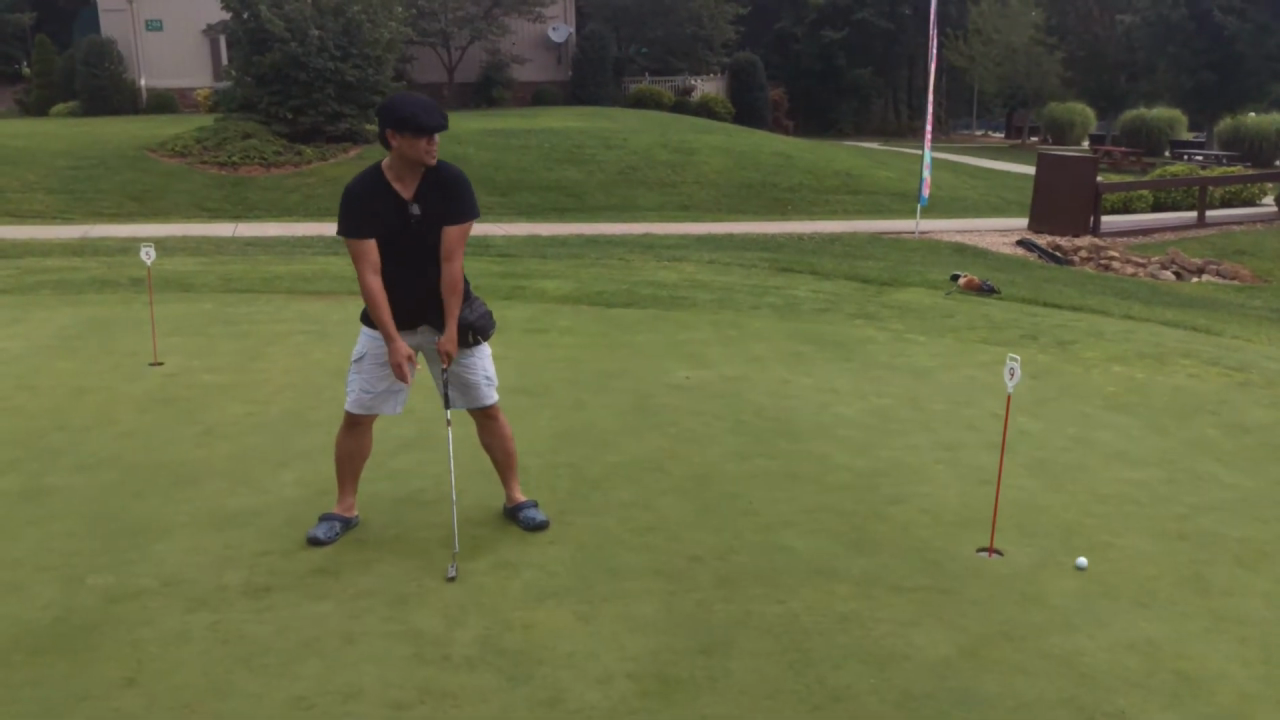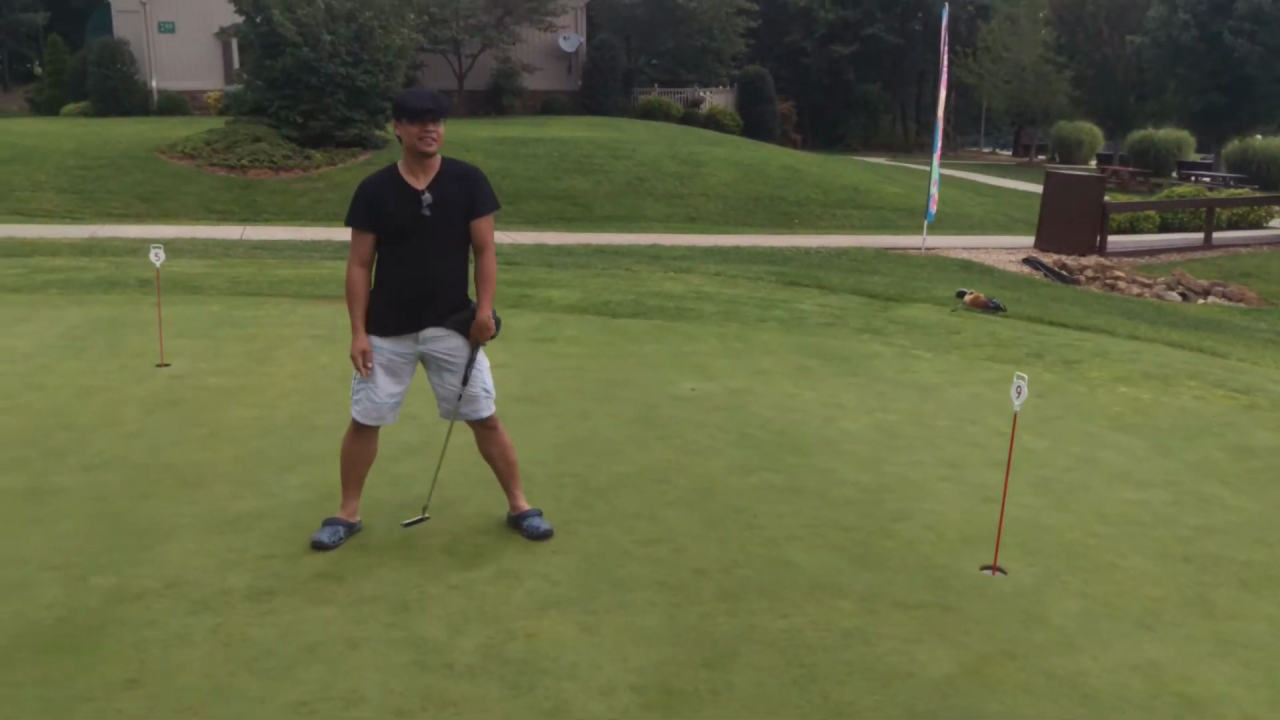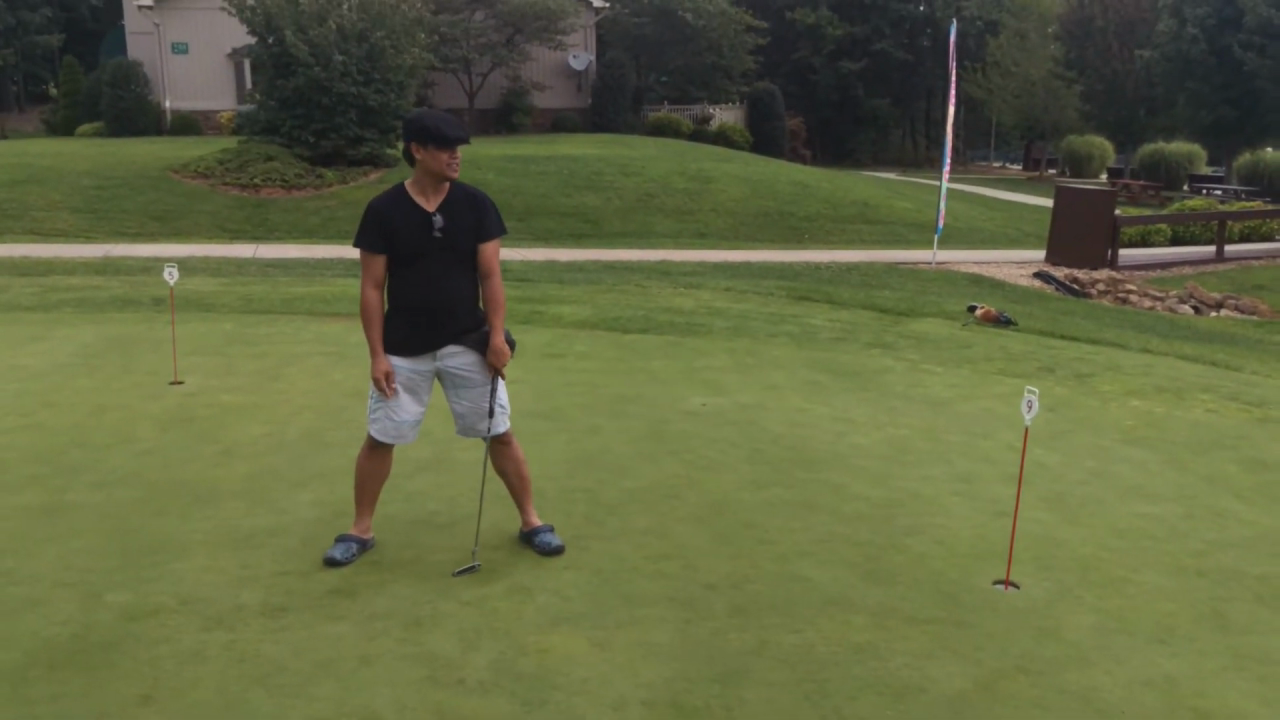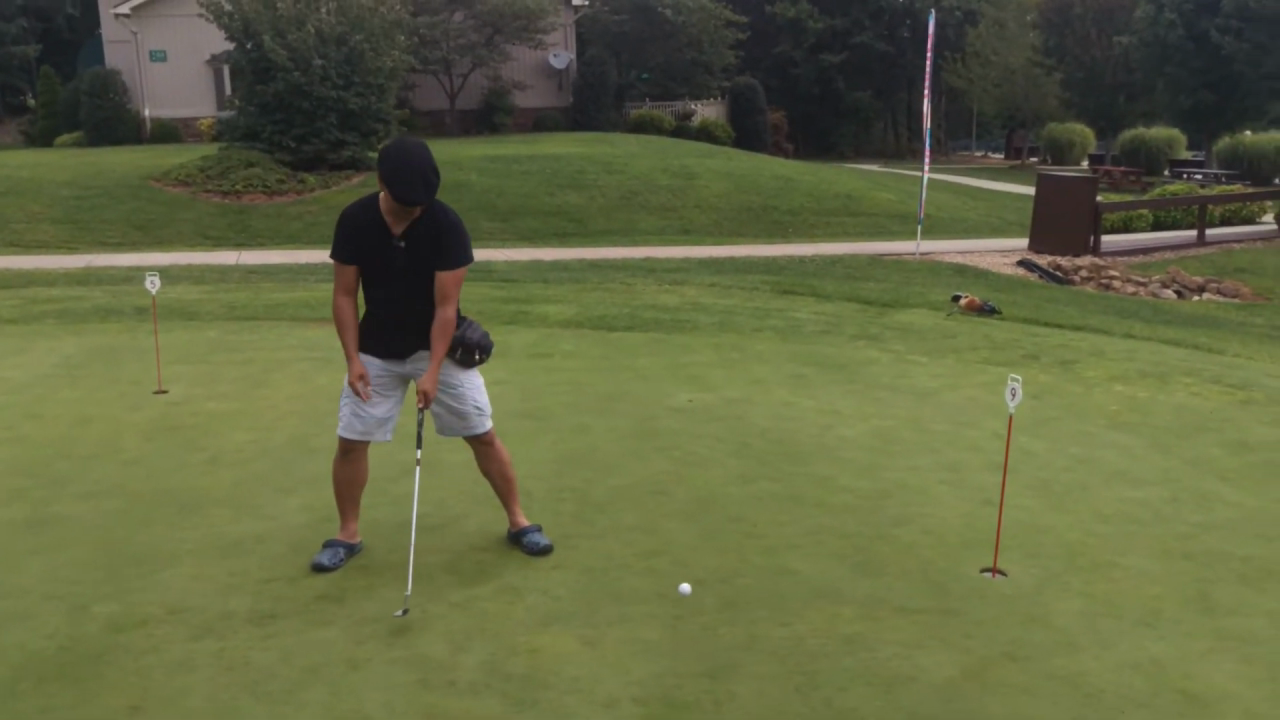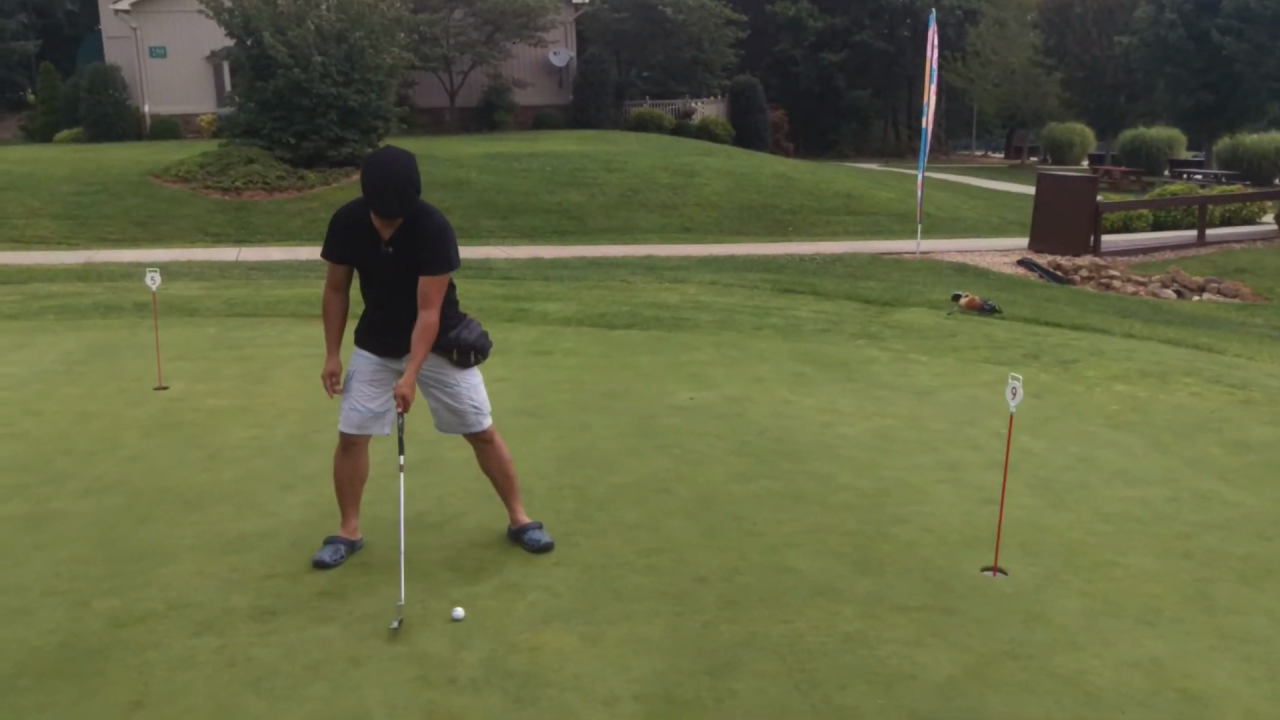
dt=1s
person 1, frame 1
left shoulder: (452, 182)
right shoulder: (361, 193)
left elbow: (452, 262)
right elbow: (369, 274)
left wrist: (450, 329)
right wrist: (394, 341)
left hip: (446, 319)
right hip: (388, 324)
left knee: (487, 407)
right knee: (357, 415)
left ankle: (515, 497)
right ankle: (345, 508)
person 1, frame 2
left shoulder: (468, 181)
right shoulder: (373, 189)
left elbow: (484, 250)
right elbow: (359, 265)
left wrist: (485, 309)
right wrist: (358, 332)
left hip: (452, 326)
right hip: (387, 331)
left knee: (484, 418)
right knee: (364, 420)
left ankle: (519, 505)
right ankle: (348, 513)
person 1, frame 3
left shoulder: (476, 204)
right shoulder: (383, 210)
left elbow: (490, 276)
right elbow: (372, 288)
left wrist: (497, 336)
right wrist: (377, 354)
left hip: (467, 344)
right hip: (403, 350)
left knee: (500, 433)
right knee: (380, 439)
left ankle: (531, 522)
right ankle: (360, 530)
person 1, frame 4
left shoulder: (446, 224)
right shoulder: (355, 221)
left elbow: (446, 306)
right elbow: (345, 295)
left wrist: (432, 371)
right wrist: (353, 358)
left hip: (439, 347)
right hip: (377, 350)
left knee: (482, 435)
right knee: (351, 440)
left ankle: (518, 522)
right ankle: (348, 534)
person 1, frame 5
left shoulder: (433, 227)
right shoulder: (346, 223)
left elbow: (431, 309)
right elbow: (336, 290)
left wrist: (412, 372)
right wrist: (332, 354)
left hip: (438, 344)
right hip: (375, 346)
left knee: (482, 432)
right knee: (351, 436)
left ankle: (519, 519)
right ankle: (348, 531)
